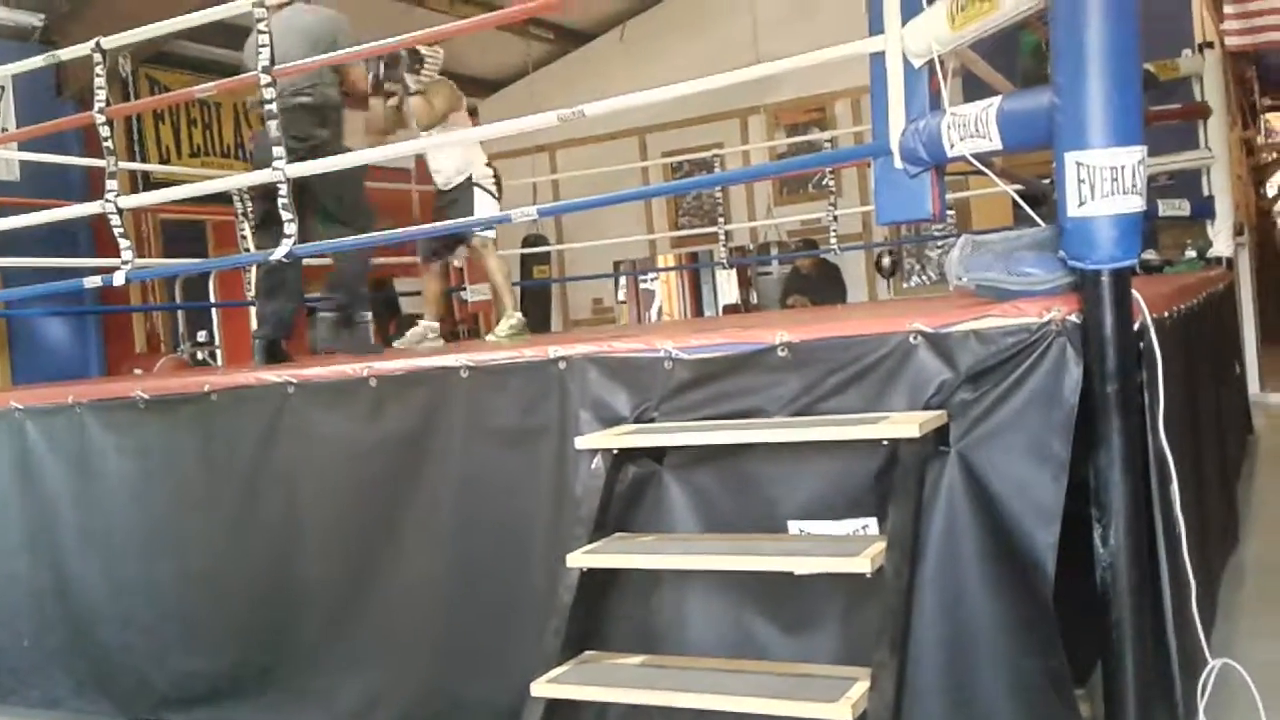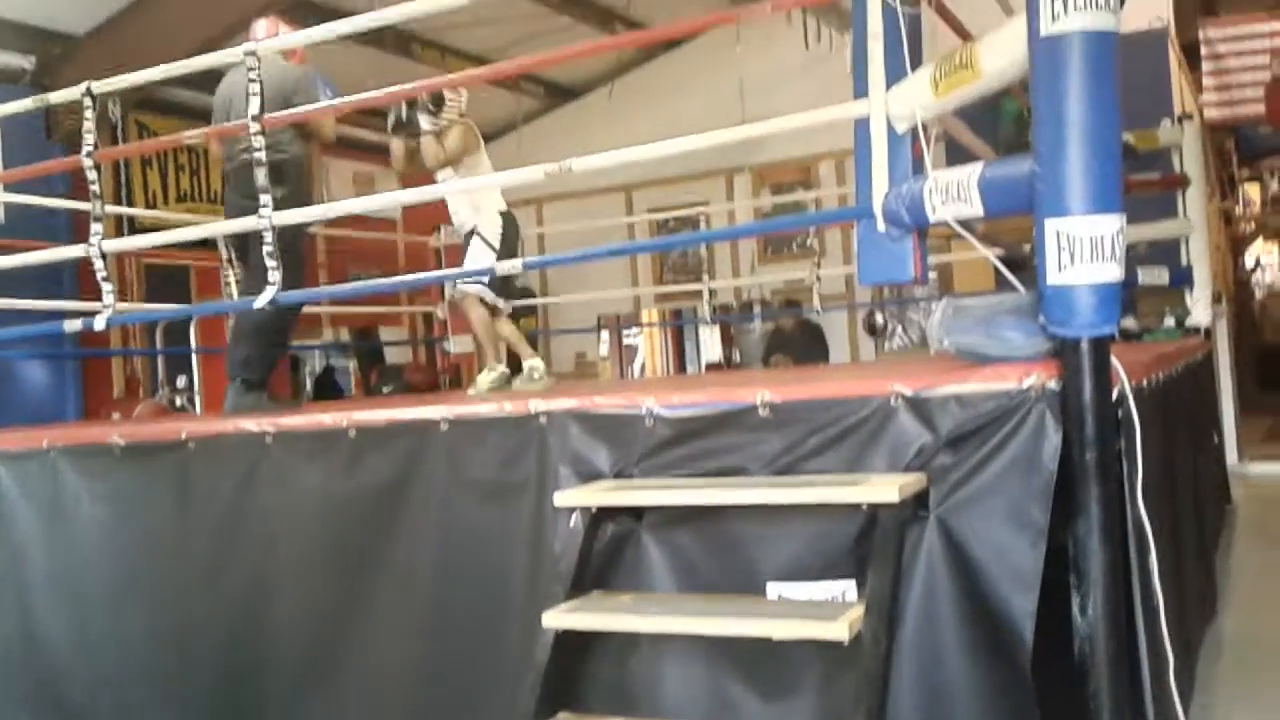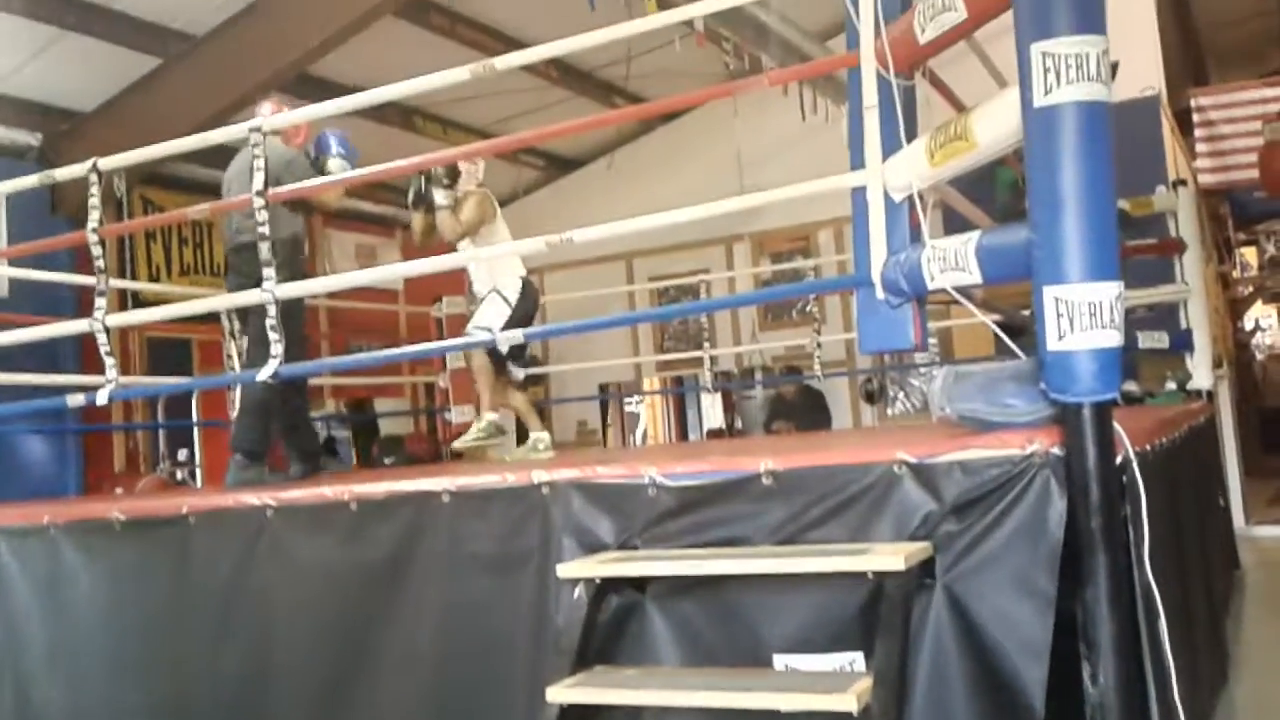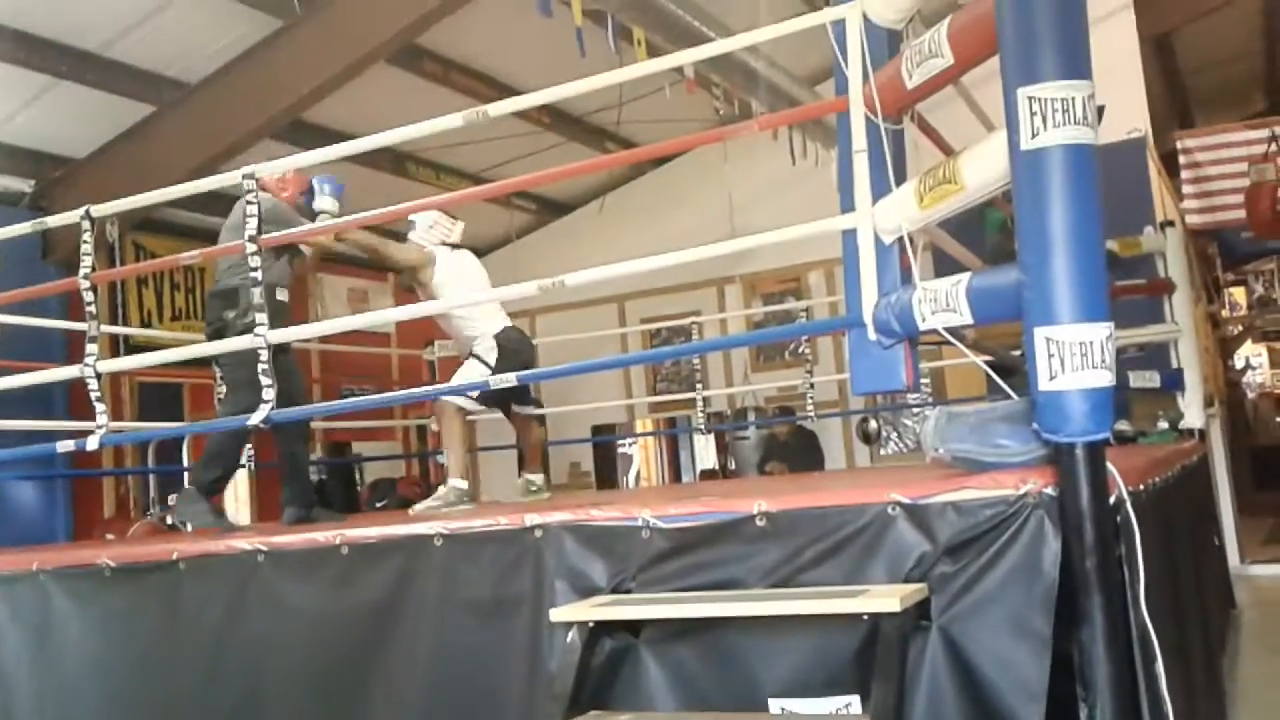
dt=0.3s
person 1, frame 1
left shoulder: (256, 37)
right elbow: (359, 86)
left hip: (268, 142)
right hip: (312, 136)
left knee: (277, 242)
right knee: (352, 225)
left ankle: (269, 339)
right ankle: (338, 317)
person 1, frame 2
left shoulder: (228, 81)
right shoulder: (292, 74)
left elbow: (217, 150)
right elbow: (326, 133)
right wrist: (325, 105)
left hip: (239, 193)
right hip: (276, 193)
left knee: (283, 289)
right knee: (268, 292)
left ankle: (249, 382)
right ankle: (243, 389)
person 1, frame 3
left shoulder: (239, 162)
right shoulder: (282, 155)
right elbow: (328, 200)
left wrist: (311, 169)
right wrist: (337, 162)
left hip: (244, 271)
right hip: (273, 271)
left knee: (290, 365)
right knee: (269, 365)
left ankle: (306, 456)
right ankle: (246, 462)
person 1, frame 4
left shoulder: (266, 213)
right shoulder: (268, 207)
left elbow: (295, 261)
right elbow: (324, 241)
left wrist: (318, 208)
right wrist: (329, 204)
left hip: (259, 326)
right hip: (242, 320)
left knee: (293, 412)
right knee: (244, 410)
left ankle: (298, 503)
right ankle: (200, 495)
person 2, frame 1
left shoulder: (441, 87)
right shoulder: (405, 97)
left elbow: (425, 122)
right elbow: (383, 126)
left wrist: (410, 80)
right wrist: (378, 85)
left hip: (474, 178)
right hip: (448, 188)
left knee: (480, 241)
right knee: (430, 258)
left ankle: (512, 316)
right ankle: (429, 327)
person 2, frame 2
left shoulder: (460, 129)
right shoulder: (437, 135)
left elbow: (434, 162)
right elbow: (400, 163)
left wrist: (425, 121)
right wrist: (398, 126)
left hip: (493, 225)
right hip: (477, 232)
left knee: (468, 293)
right knee: (487, 308)
left ankle: (496, 368)
right ankle: (533, 367)
person 2, frame 3
left shoulder: (477, 198)
right shoulder: (457, 204)
left elbow: (452, 235)
right elbow: (419, 235)
left wrist: (440, 195)
right wrist: (419, 199)
left hip: (512, 288)
right hip: (498, 295)
left knee: (475, 341)
right knee: (501, 377)
left ankle: (489, 420)
right ankle: (539, 438)
person 2, frame 4
left shoulder: (423, 257)
right shoulder: (464, 258)
left elbow: (377, 245)
right wrist: (418, 282)
left hip: (499, 345)
right hip: (518, 342)
left knee: (448, 404)
right knee: (521, 413)
left ankle: (457, 487)
right ankle: (533, 479)
